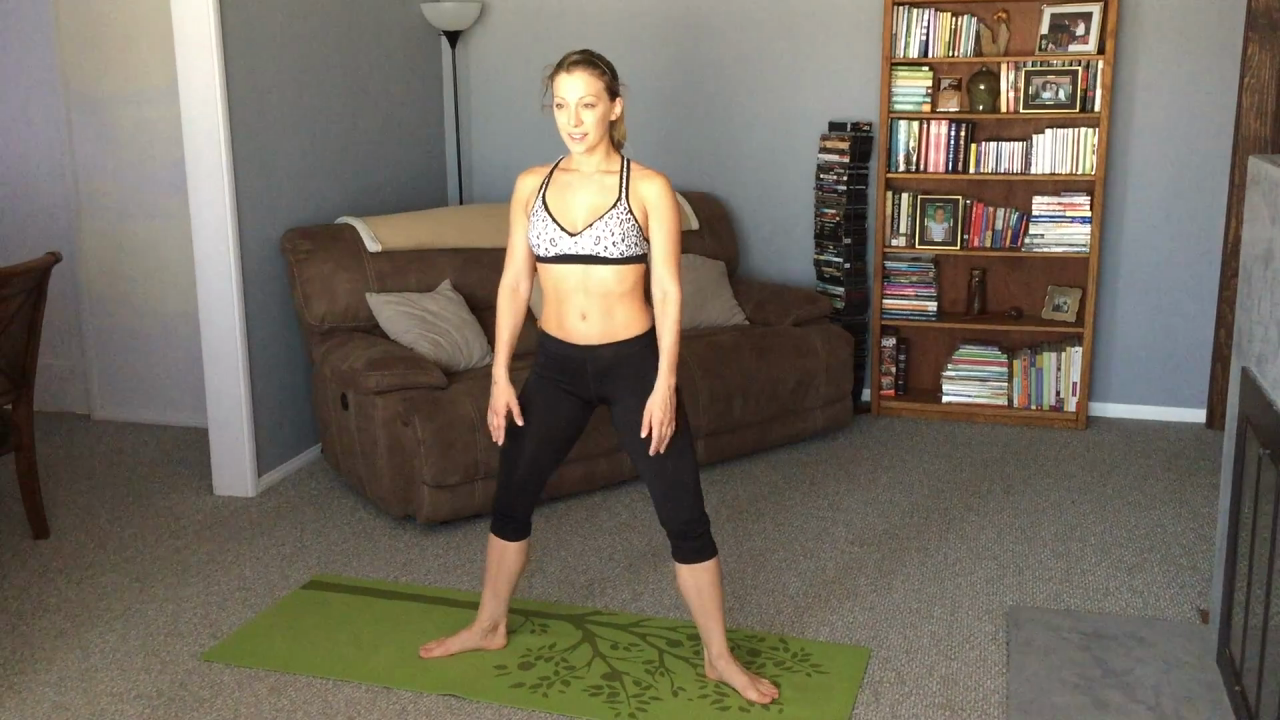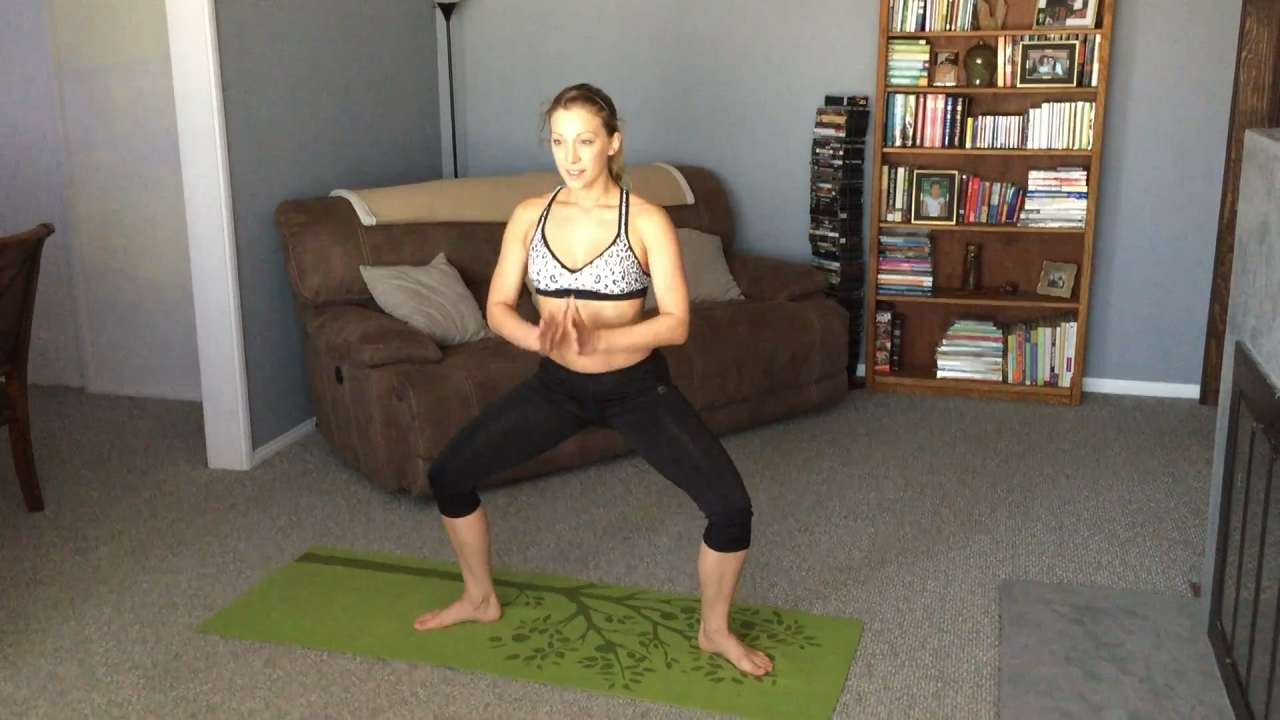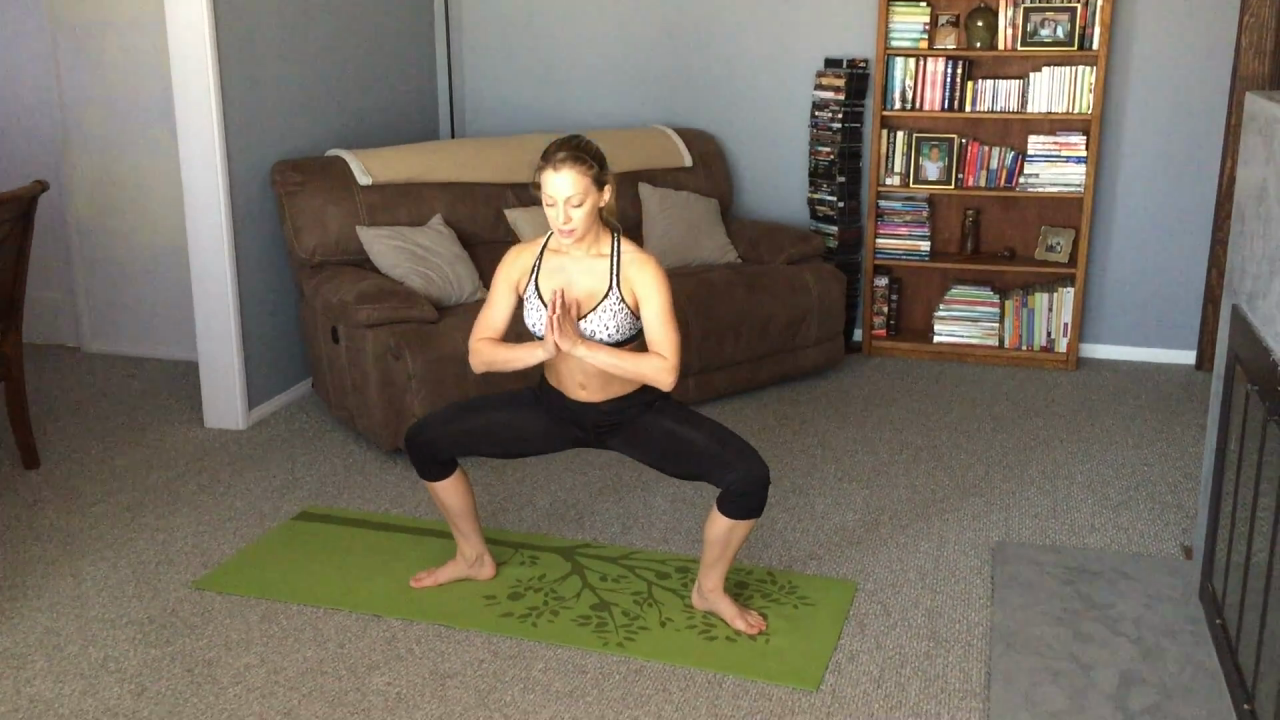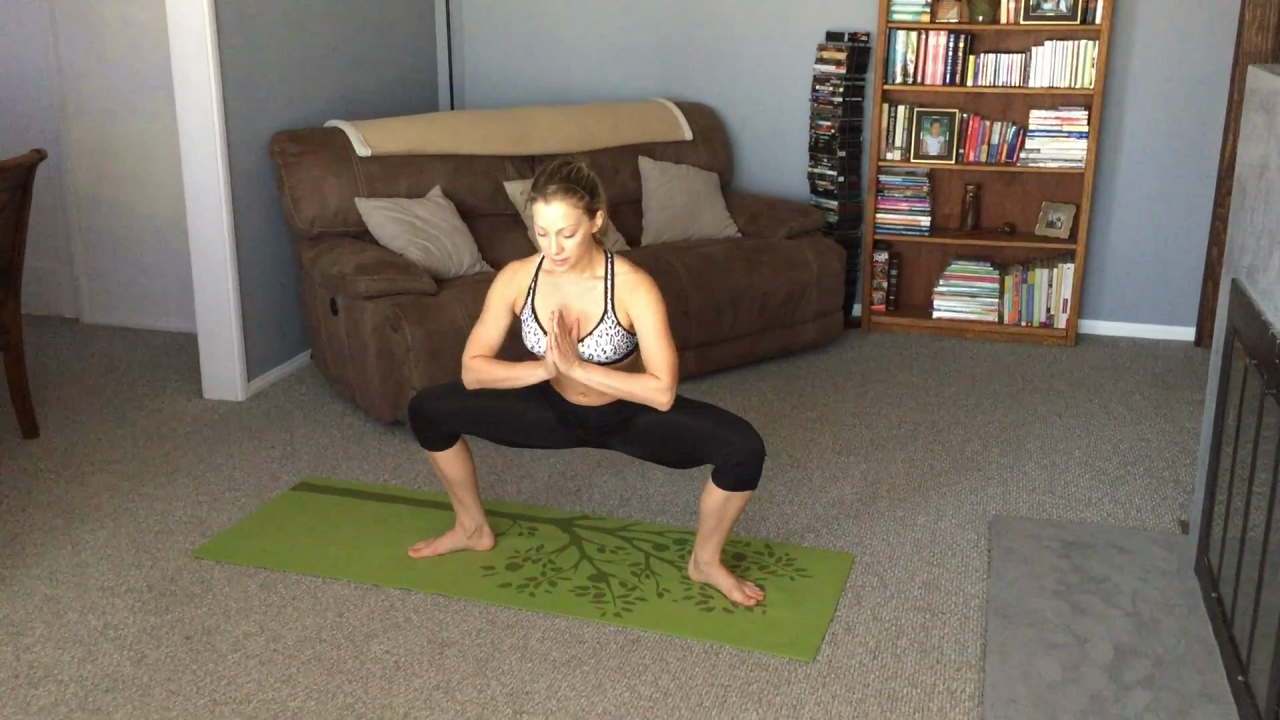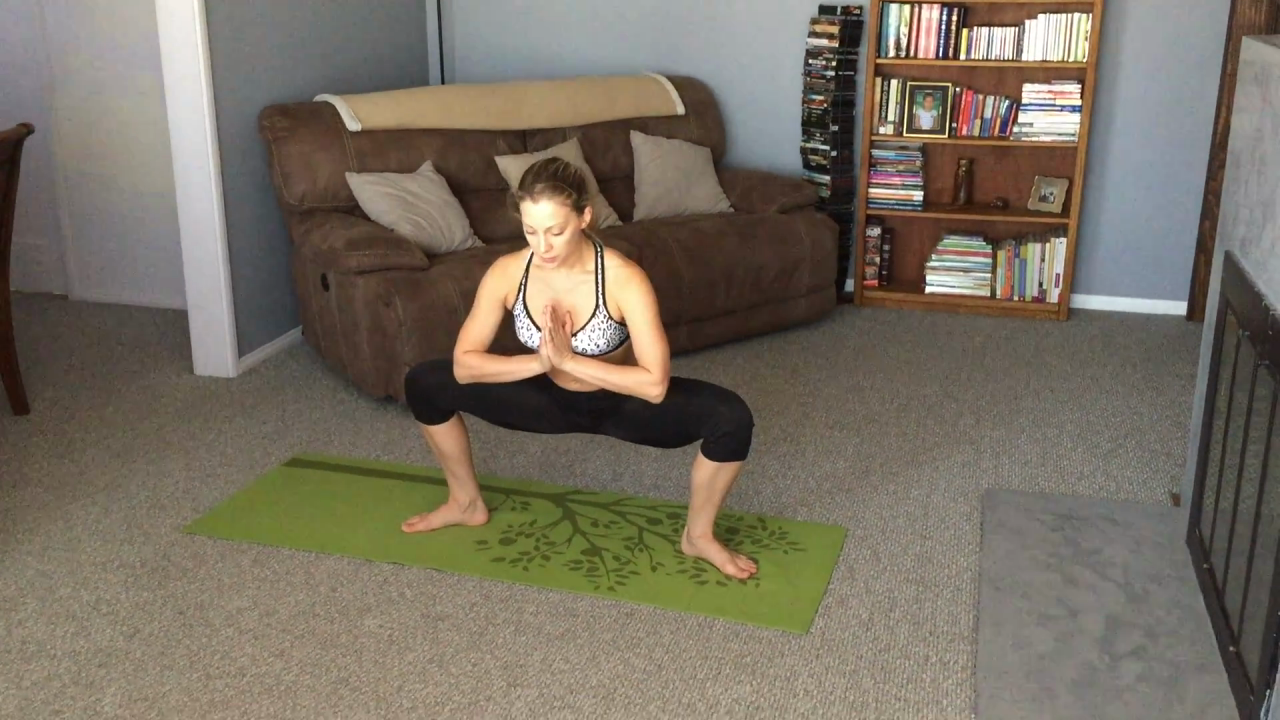
dt=0.7s
person 1, frame 1
left shoulder: (649, 187)
right shoulder: (531, 185)
left elbow: (668, 290)
right elbow: (513, 284)
left wrist: (665, 384)
right wrist: (500, 374)
left hip: (633, 364)
right hip: (557, 366)
left knee: (683, 515)
right knee: (511, 500)
left ankle: (719, 656)
right ankle: (489, 626)
person 1, frame 2
left shoulder: (647, 221)
right shoulder: (529, 215)
left elbow: (677, 323)
right elbow: (497, 308)
left wrist: (596, 336)
right wrist: (538, 336)
left hip: (637, 388)
right hip: (556, 385)
left knee: (731, 507)
right knee: (447, 475)
left ankle: (715, 629)
right ankle: (479, 599)
person 1, frame 3
left shoulder: (638, 268)
right shoulder: (521, 260)
left elbow: (666, 372)
right elbow: (479, 354)
left wrist: (579, 345)
right wrist: (545, 348)
left hip: (635, 412)
right hip: (554, 406)
left knee: (750, 477)
right knee: (424, 440)
left ankle: (709, 588)
right ankle: (474, 557)
person 1, frame 4
left shoulder: (633, 286)
right shoulder: (516, 278)
left elbow: (663, 392)
right elbow: (472, 370)
left wrist: (576, 367)
right wrist: (545, 368)
left hip: (628, 415)
right hip: (555, 409)
left knee: (744, 448)
right knee: (428, 410)
left ankle: (705, 562)
right ankle: (473, 528)
person 1, frame 5
left shoulder: (624, 278)
right shoulder: (507, 272)
left elbow: (656, 385)
right elbow: (464, 365)
left wrist: (569, 360)
right wrist: (539, 362)
left hip: (620, 403)
right hip: (550, 399)
left knee: (731, 418)
right knee: (423, 383)
left ankle: (698, 535)
right ankle: (467, 503)
